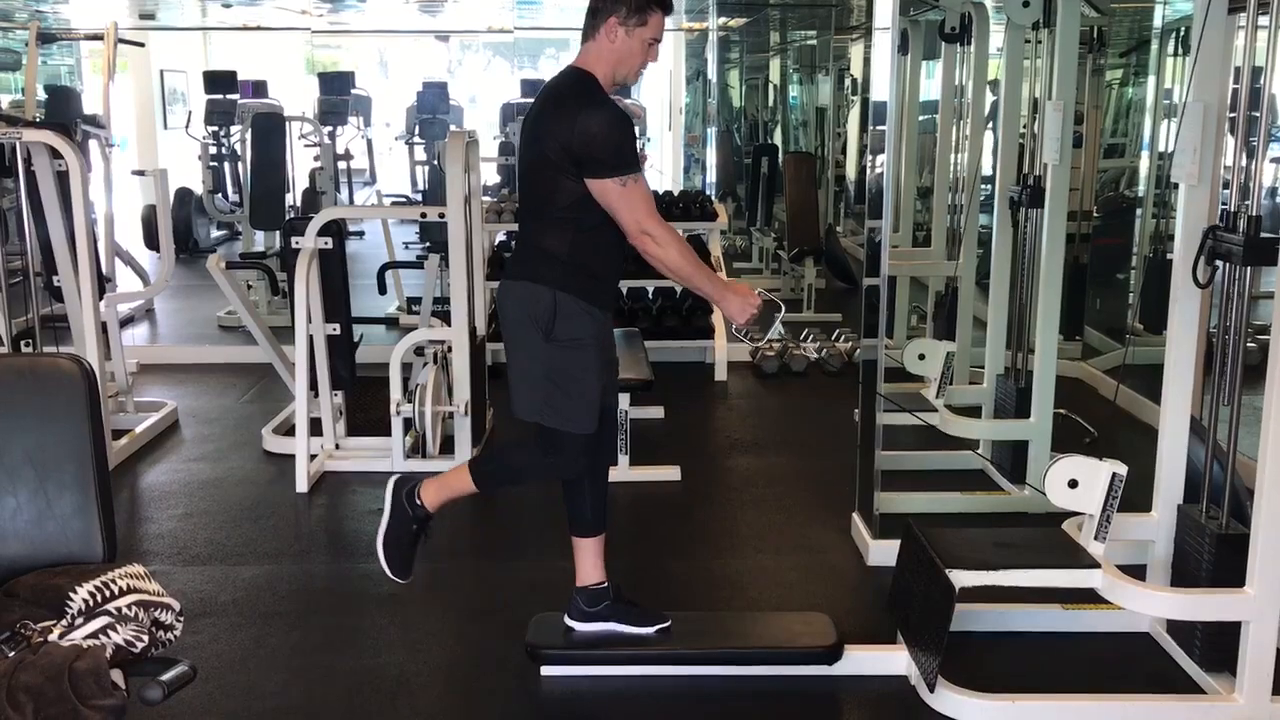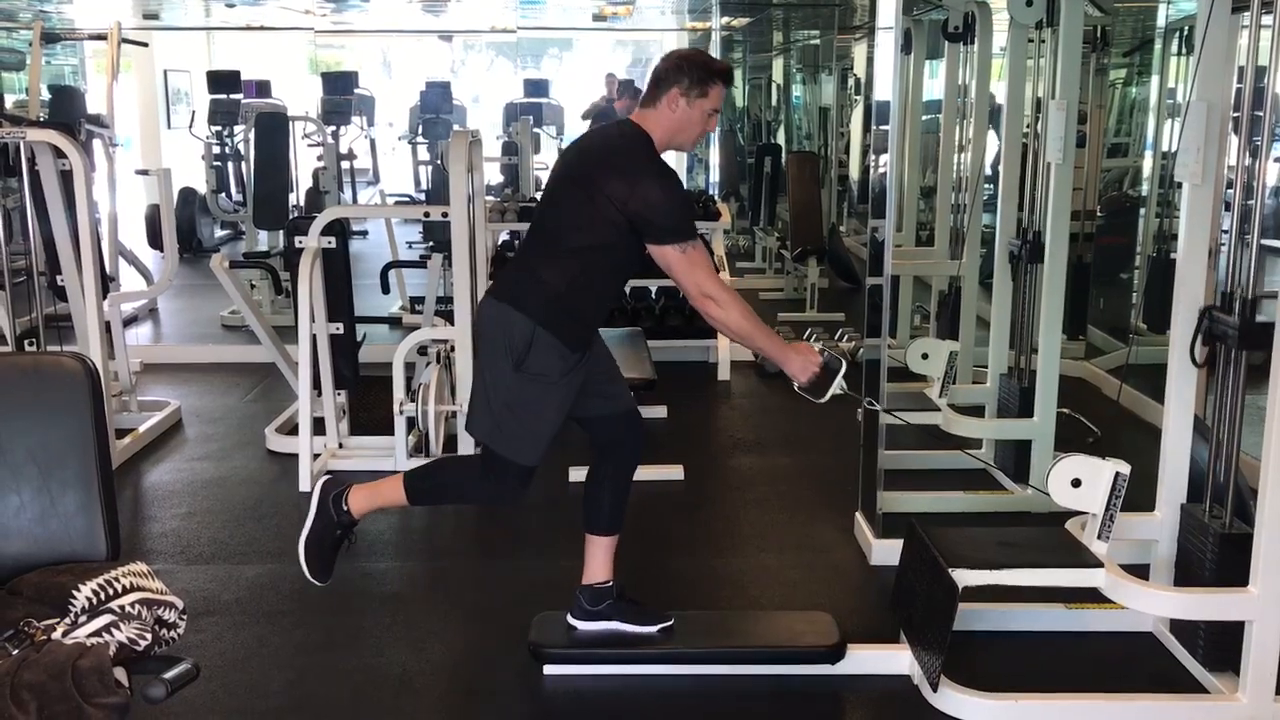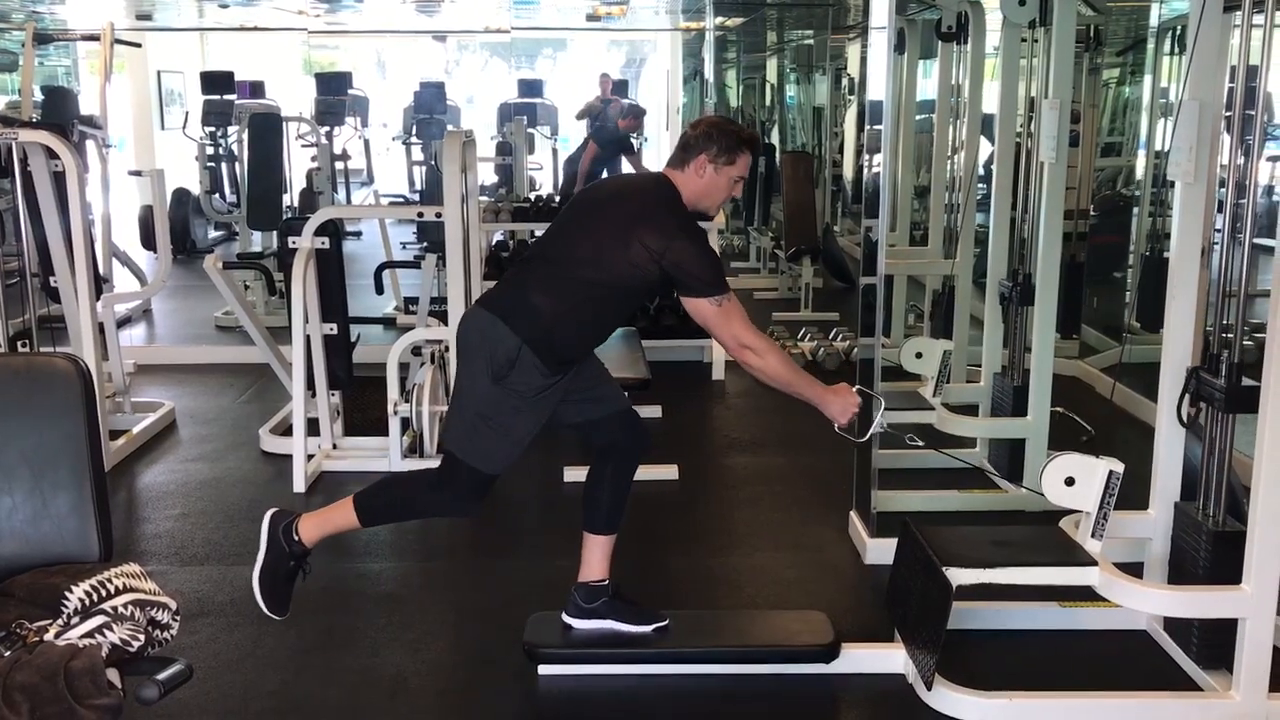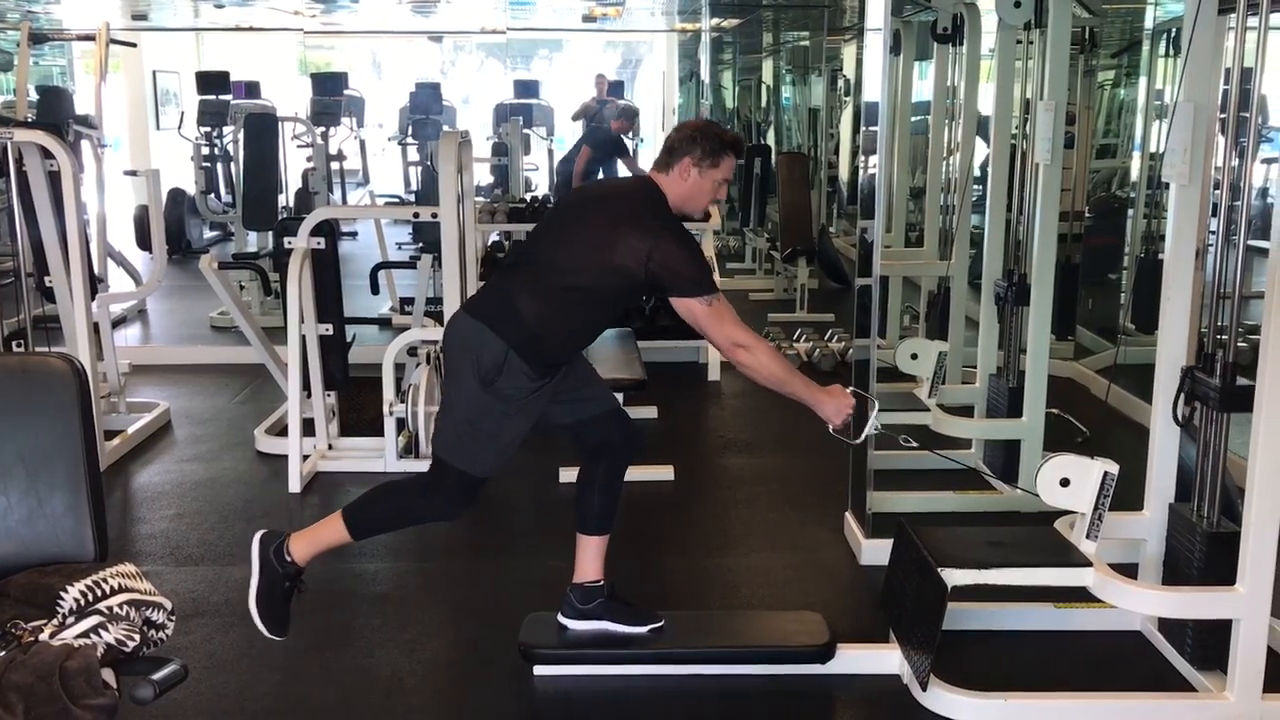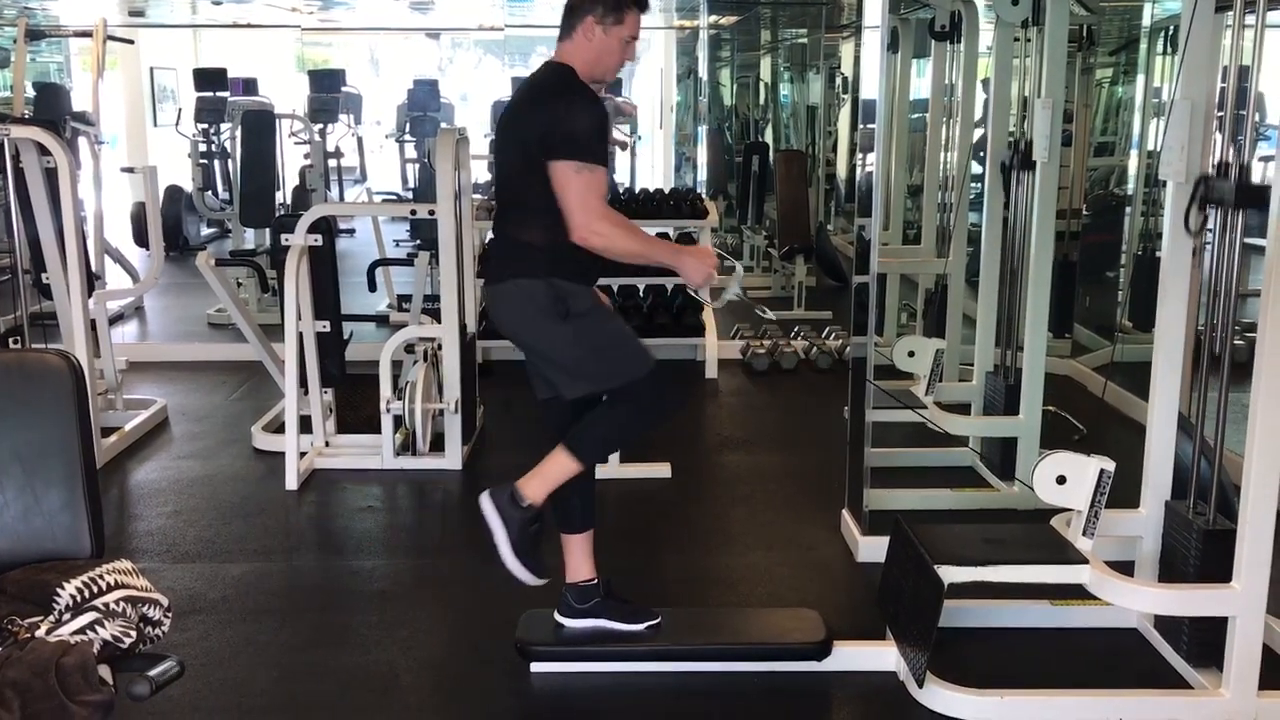
dt=0.7s
person 1, frame 1
left shoulder: (566, 98)
right shoulder: (593, 114)
right elbow: (644, 231)
right wrist: (722, 294)
left hip: (564, 295)
right hip: (553, 300)
left knee: (590, 441)
right knee: (560, 445)
left ankle: (592, 597)
right ankle: (420, 499)
person 1, frame 2
left shoulder: (605, 145)
right shoulder: (648, 180)
right elbow: (708, 295)
right wrist: (787, 355)
left hip: (556, 325)
right hip: (530, 331)
left knee: (622, 436)
right knee: (502, 474)
left ankle: (596, 596)
right ankle: (344, 504)
person 1, frame 3
left shoulder: (629, 192)
right shoulder: (677, 237)
right elbow: (746, 346)
right wrist: (826, 399)
left hip: (542, 342)
right hip: (513, 349)
left knee: (623, 439)
right knee: (460, 487)
left ankle: (591, 595)
right ankle: (296, 534)
person 1, frame 4
left shoulder: (612, 197)
right shoulder: (661, 238)
right elbow: (737, 344)
right wrist: (819, 398)
left hip: (531, 347)
right hip: (498, 353)
left knee: (612, 438)
right knee: (451, 488)
left ankle: (586, 596)
right ankle: (289, 554)
person 1, frame 5
left shoulder: (540, 94)
right shoulder: (574, 105)
right elbow: (589, 226)
left wrist: (587, 290)
right wrist: (679, 259)
left hip: (532, 284)
right hip: (541, 290)
left knee: (581, 427)
right knee: (646, 398)
left ankle: (582, 594)
right ankle: (522, 501)
